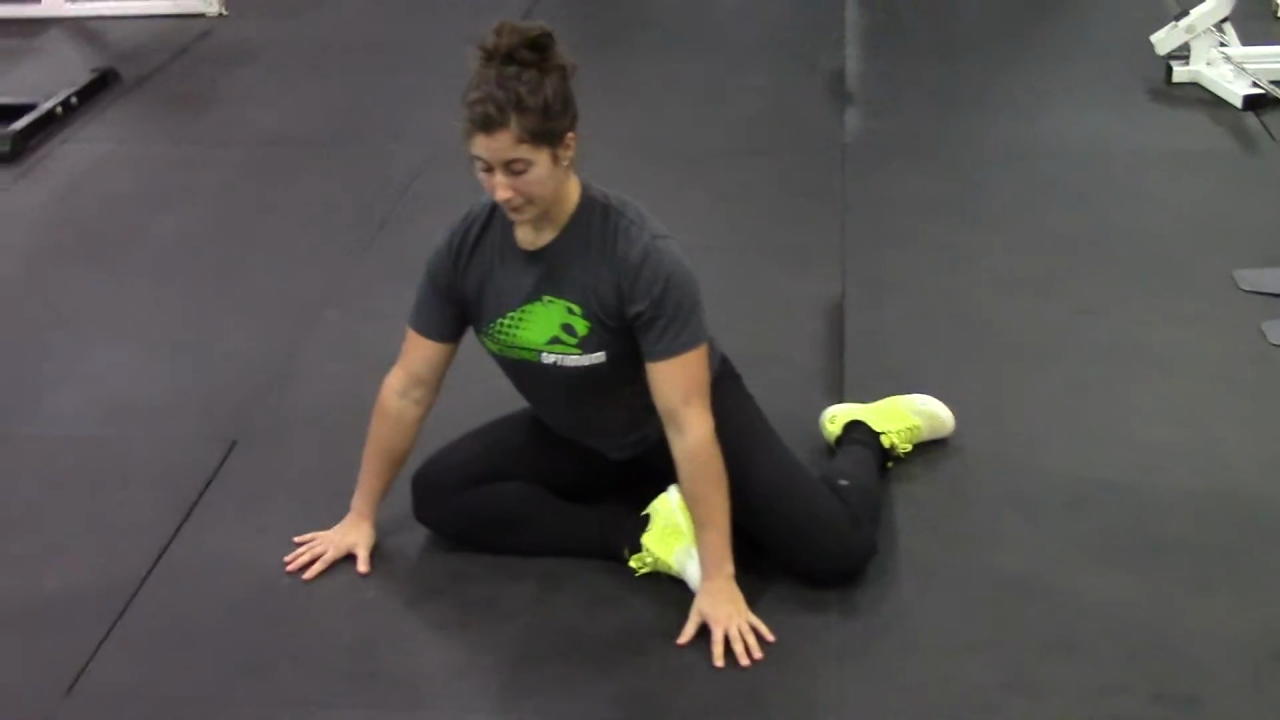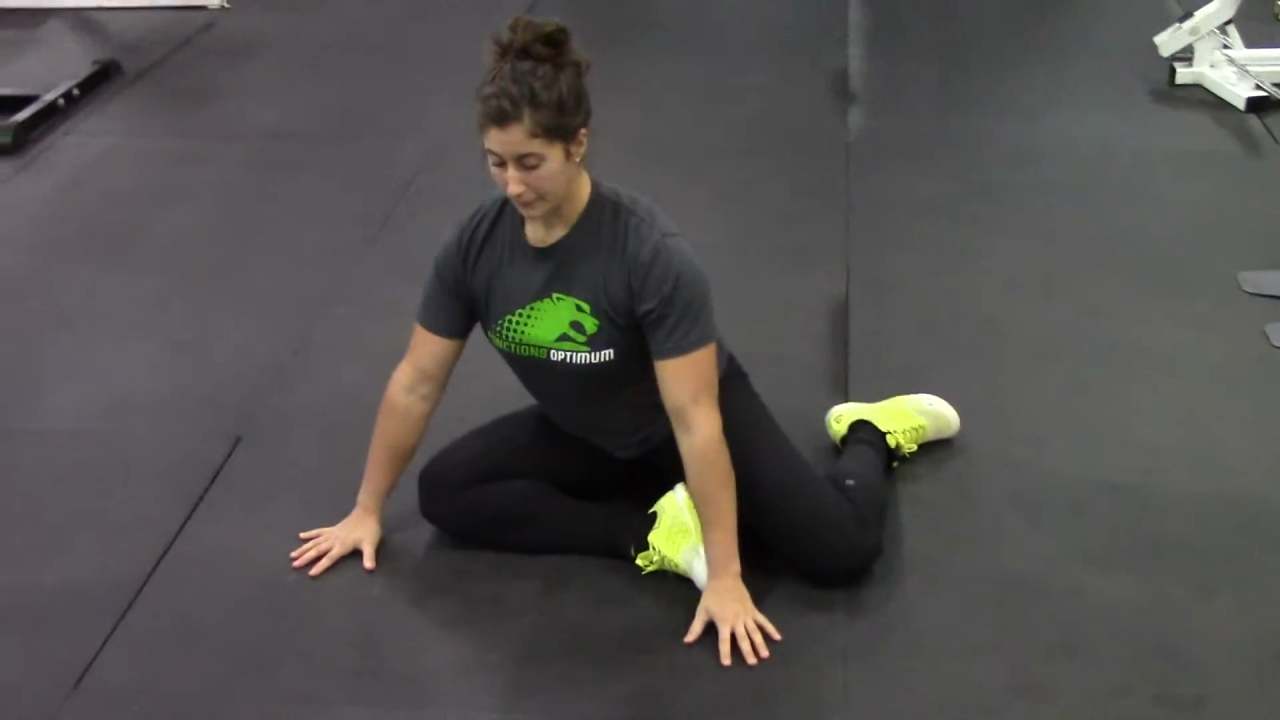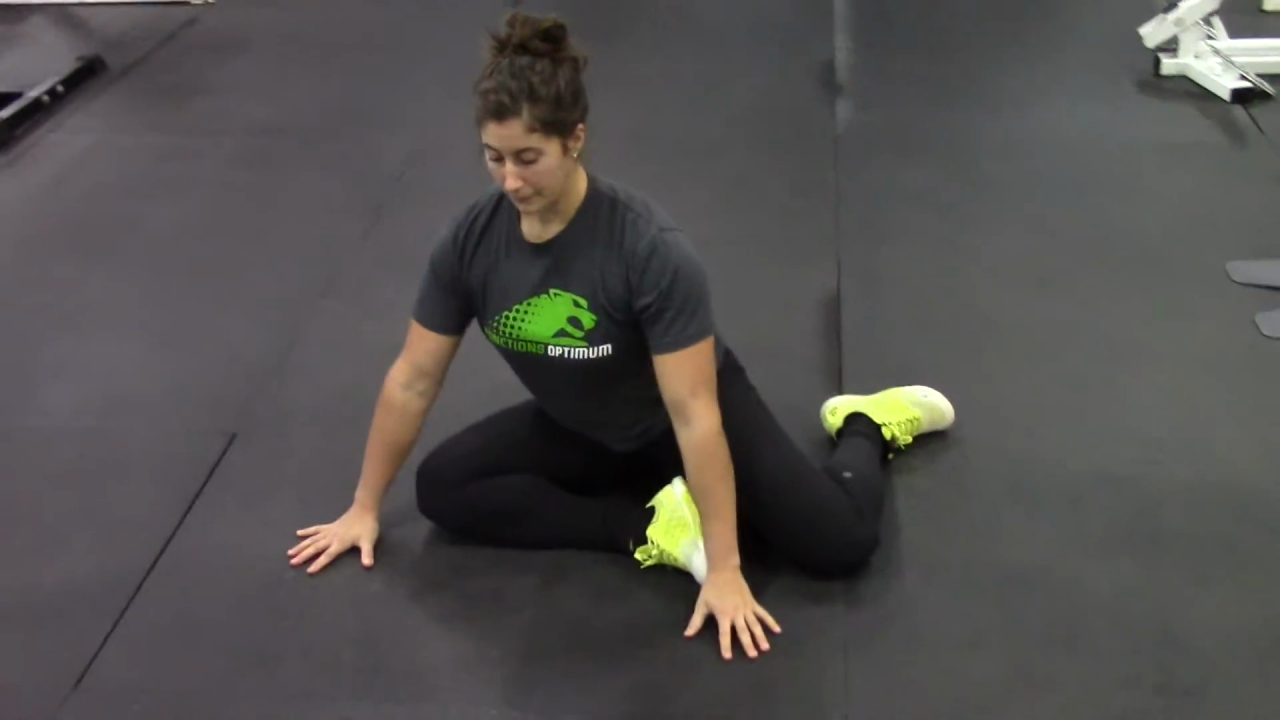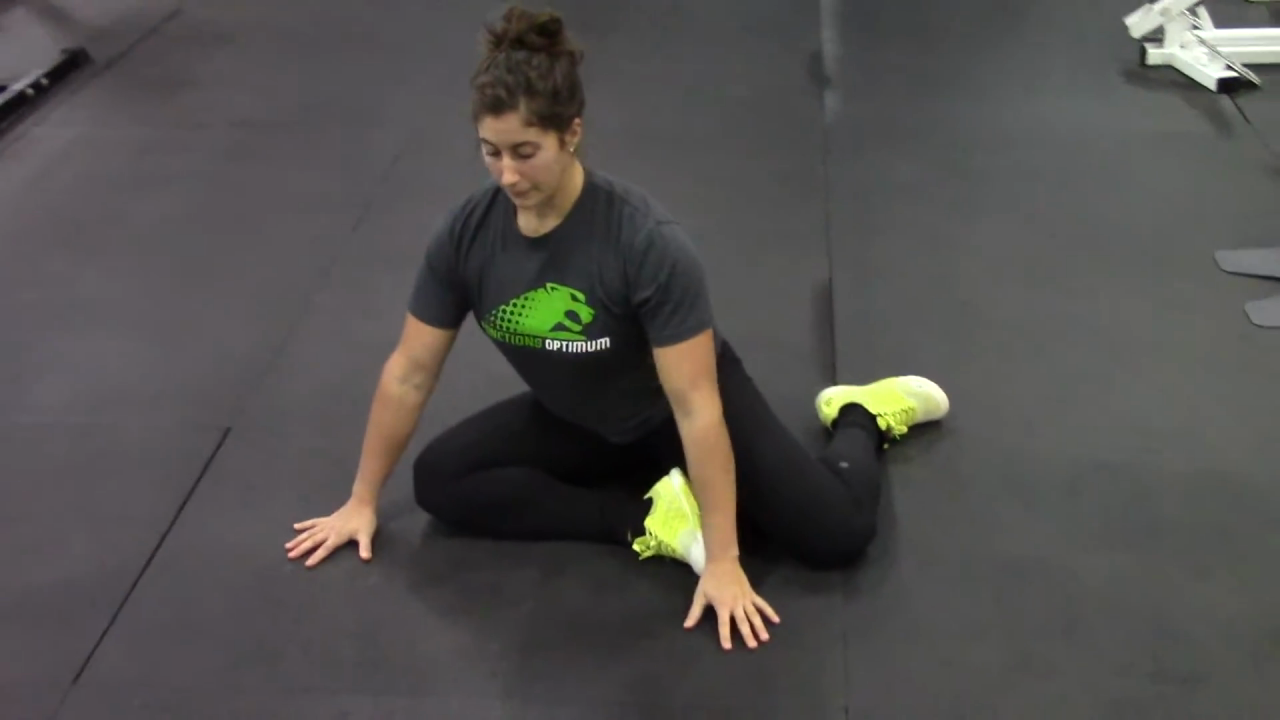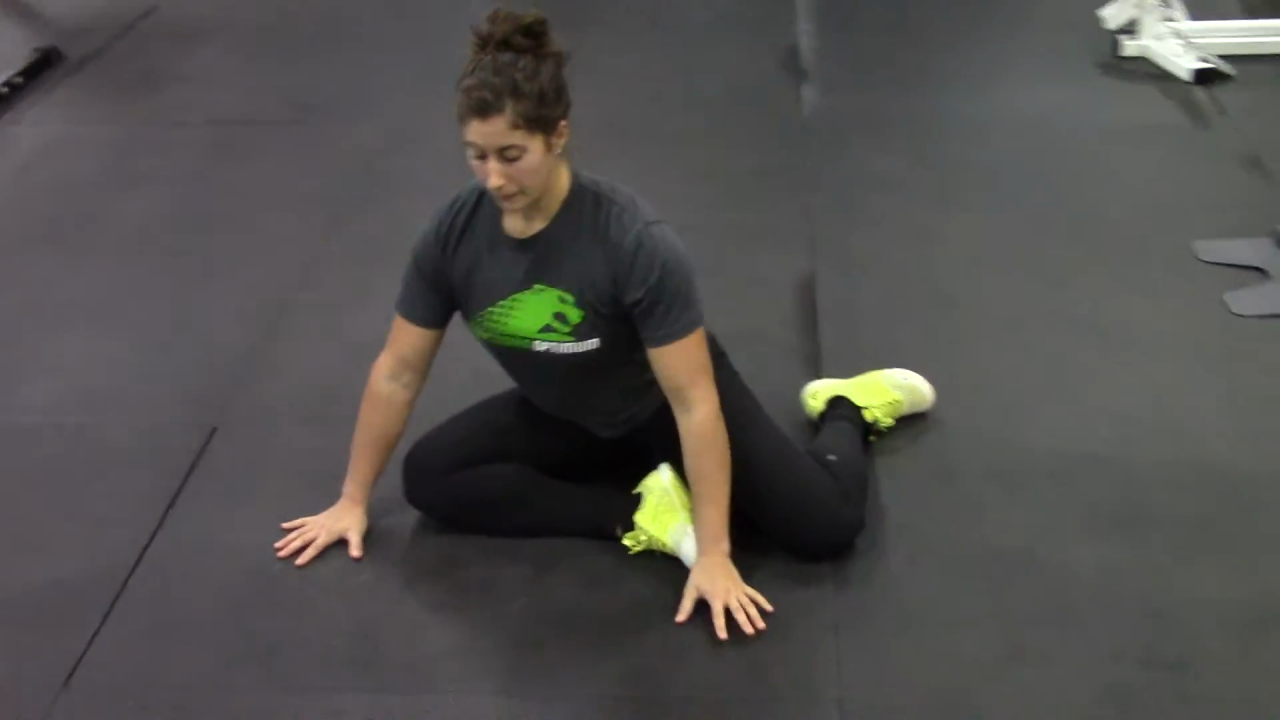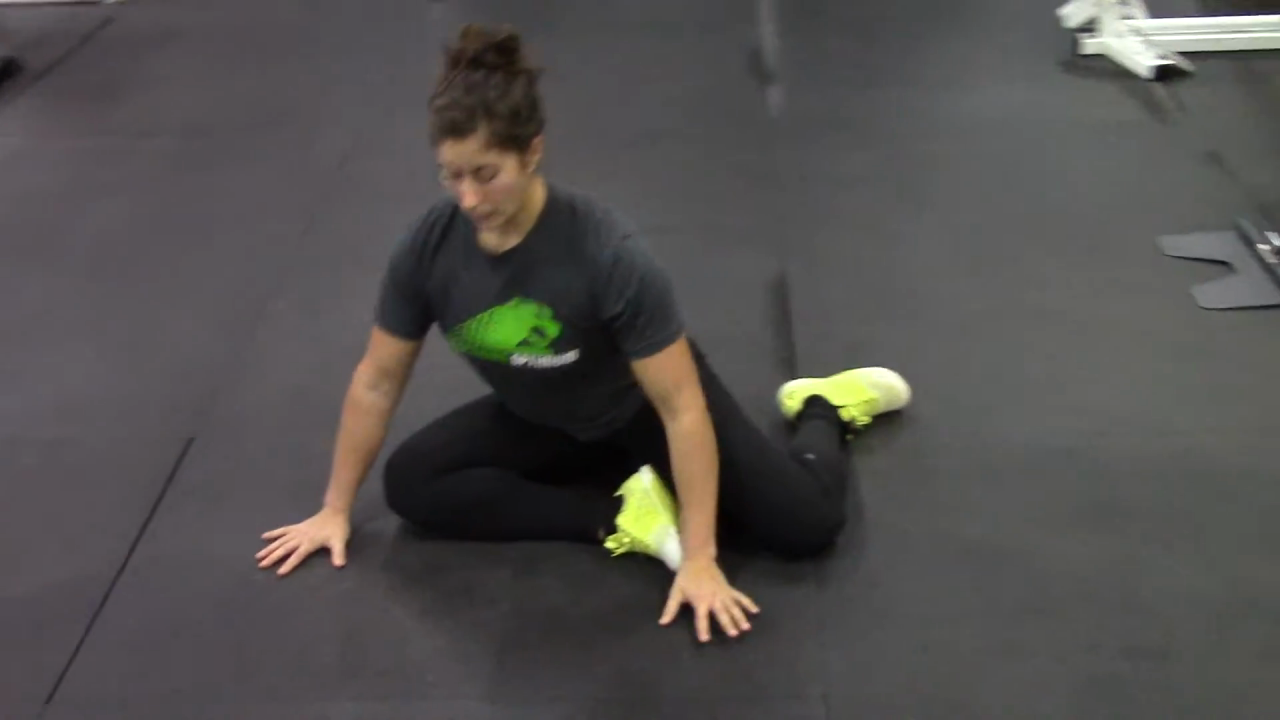
dt=0.1s
person 1, frame 1
left shoulder: (641, 256)
right shoulder: (467, 247)
left elbow: (686, 422)
right elbow: (409, 387)
left wrist: (718, 579)
right wrist: (360, 516)
left hip: (683, 415)
right hip: (574, 437)
left knee: (834, 553)
right knee: (436, 495)
left ankle: (865, 434)
right ankle: (645, 532)
person 1, frame 2
left shoulder: (652, 253)
right shoulder: (476, 243)
left elbow: (694, 421)
right elbow: (416, 383)
left wrist: (725, 578)
right wrist: (366, 511)
left hip: (690, 415)
right hip: (581, 434)
left knee: (840, 553)
right knee: (443, 493)
left ankle: (870, 434)
right ankle: (652, 530)
person 1, frame 3
left shoulder: (650, 248)
right shoulder: (471, 239)
left elbow: (694, 414)
right elbow: (413, 379)
left wrist: (725, 571)
right wrist: (363, 509)
left hip: (674, 419)
right hip: (576, 428)
left knee: (839, 545)
right knee: (441, 487)
left ankle: (867, 426)
right ankle: (652, 527)
person 1, frame 4
left shoulder: (647, 241)
right shoulder: (466, 233)
left elbow: (695, 406)
right elbow: (409, 373)
left wrist: (724, 562)
right wrist: (361, 502)
left hip: (673, 408)
right hip: (573, 419)
left knee: (837, 535)
right knee: (439, 480)
left ankle: (862, 416)
right ankle: (650, 517)
person 1, frame 5
left shoulder: (634, 241)
right shoulder: (451, 235)
left elbow: (693, 403)
right elbow: (397, 374)
left wrist: (715, 556)
right wrist: (353, 501)
left hip: (660, 406)
right hip: (561, 416)
left knee: (825, 527)
right knee: (428, 477)
left ankle: (849, 408)
right ankle: (638, 513)
person 1, frame 6
left shoulder: (610, 254)
right shoulder: (427, 247)
left elbow: (680, 409)
right elbow: (377, 383)
left wrist: (700, 560)
right wrist: (335, 509)
left hip: (641, 407)
right hip: (539, 420)
left knee: (805, 526)
right knee: (409, 484)
left ankle: (823, 408)
right ankle: (619, 514)
